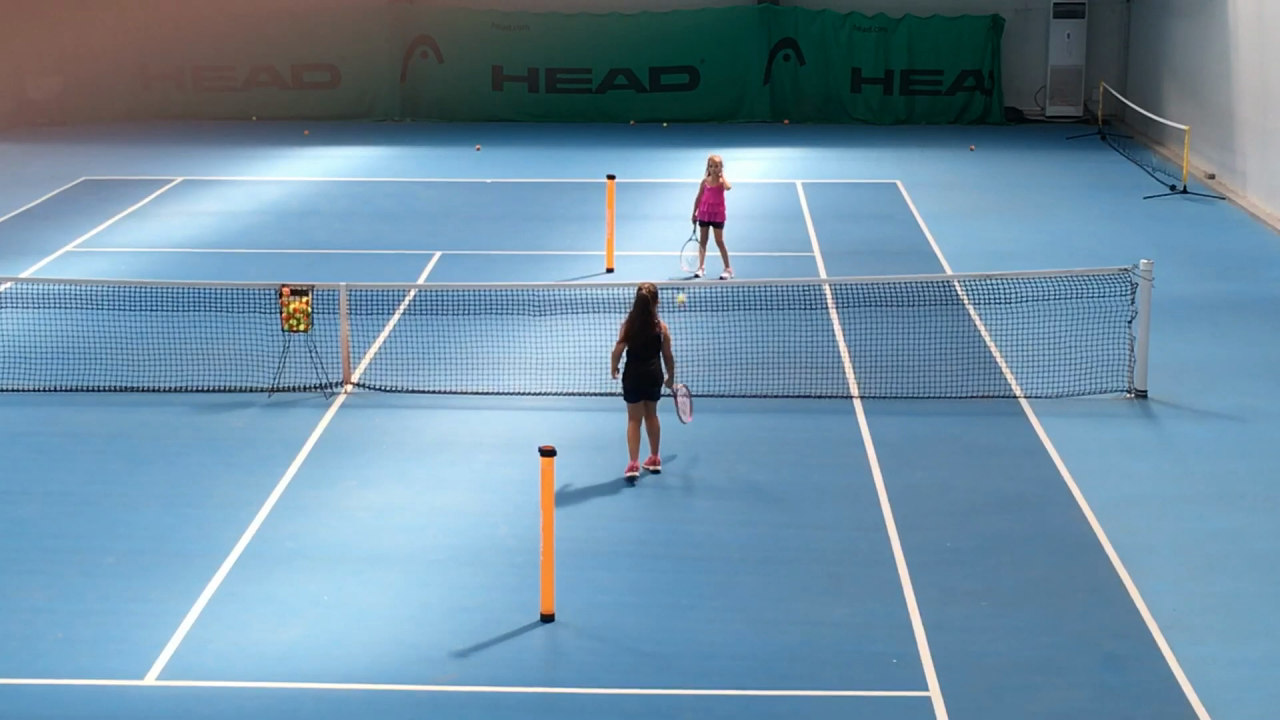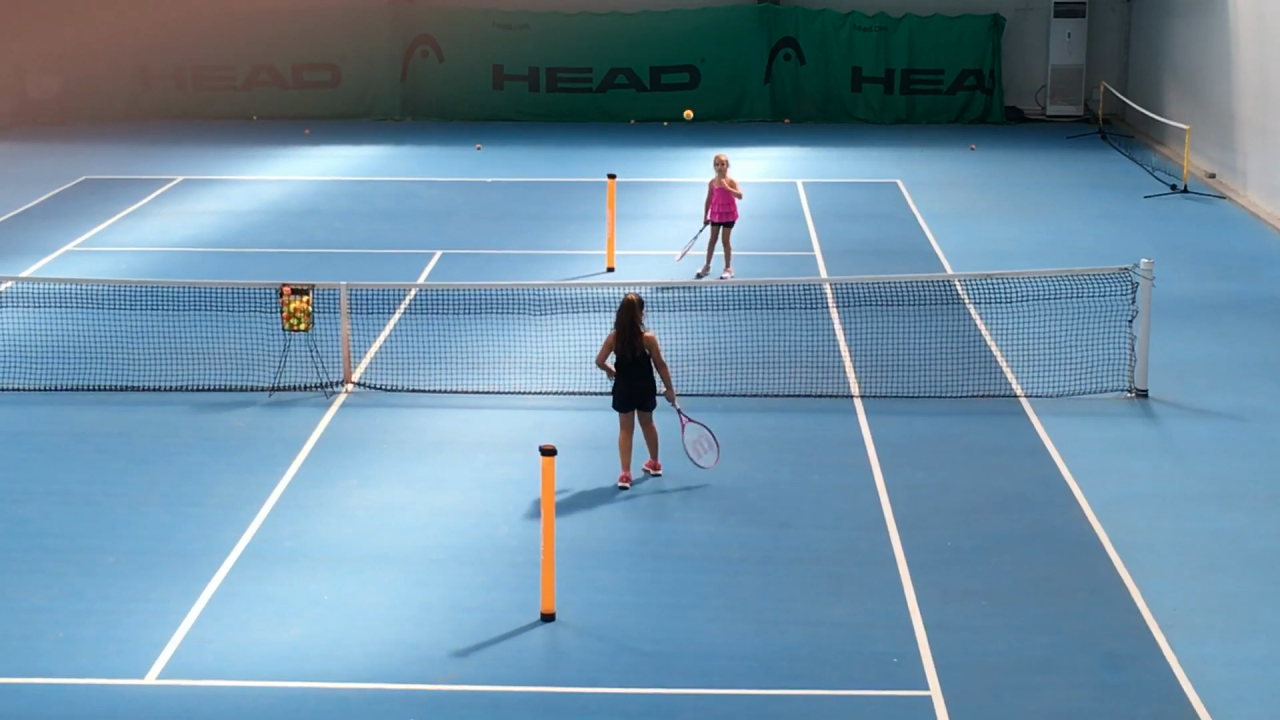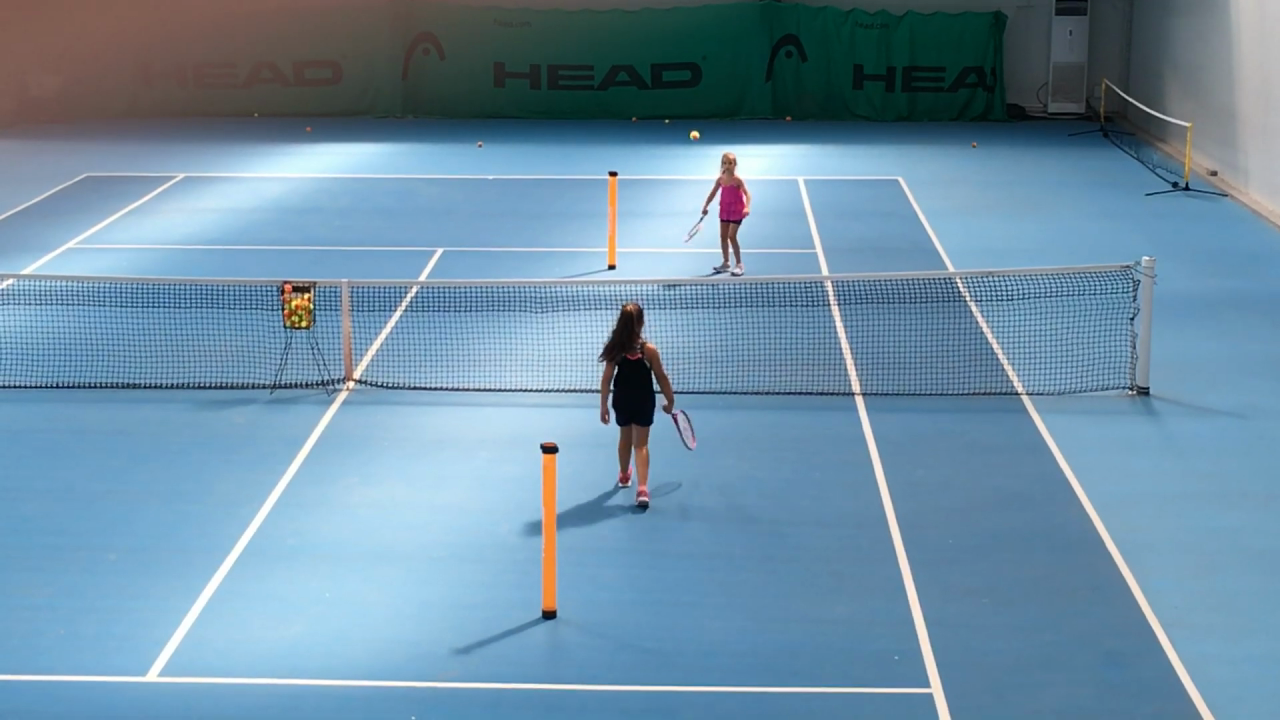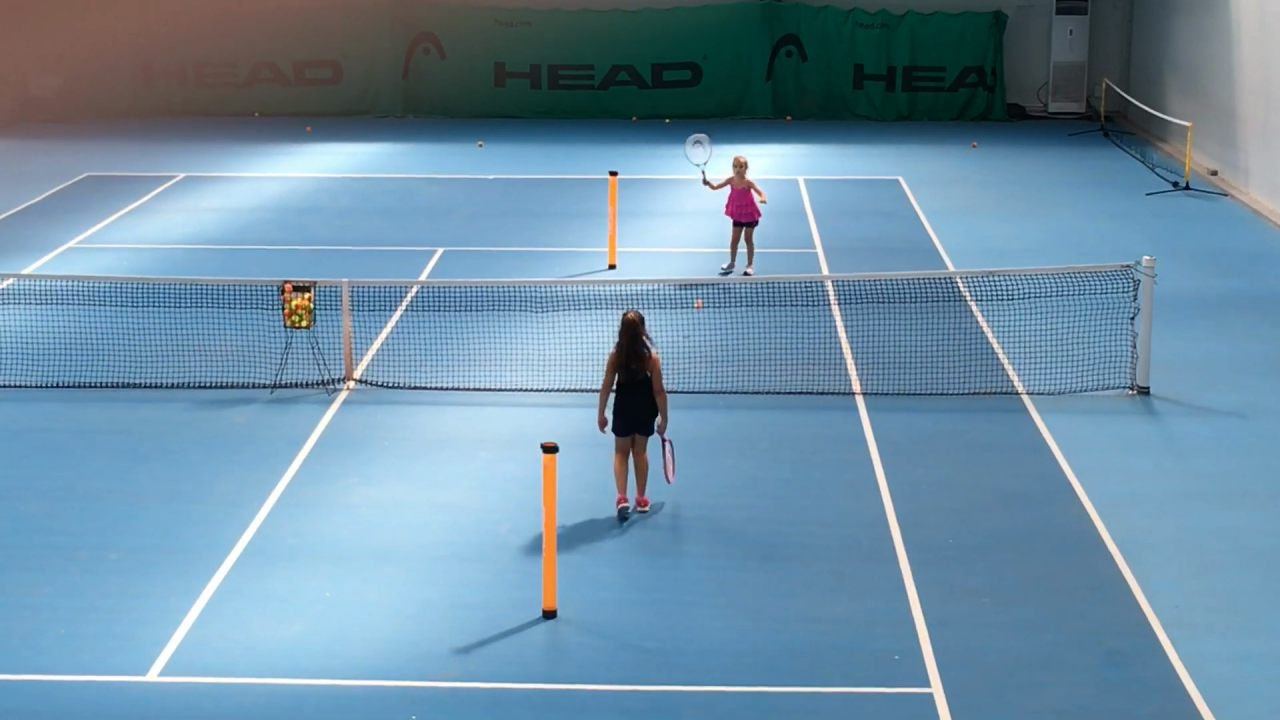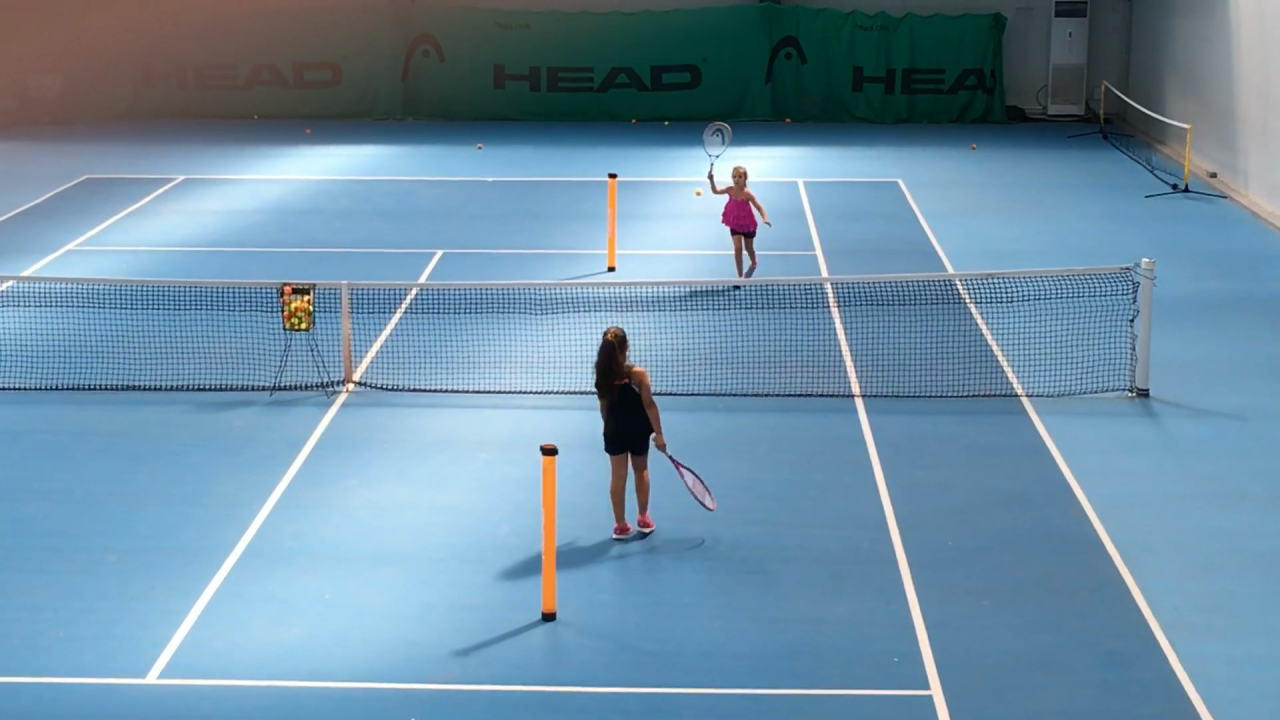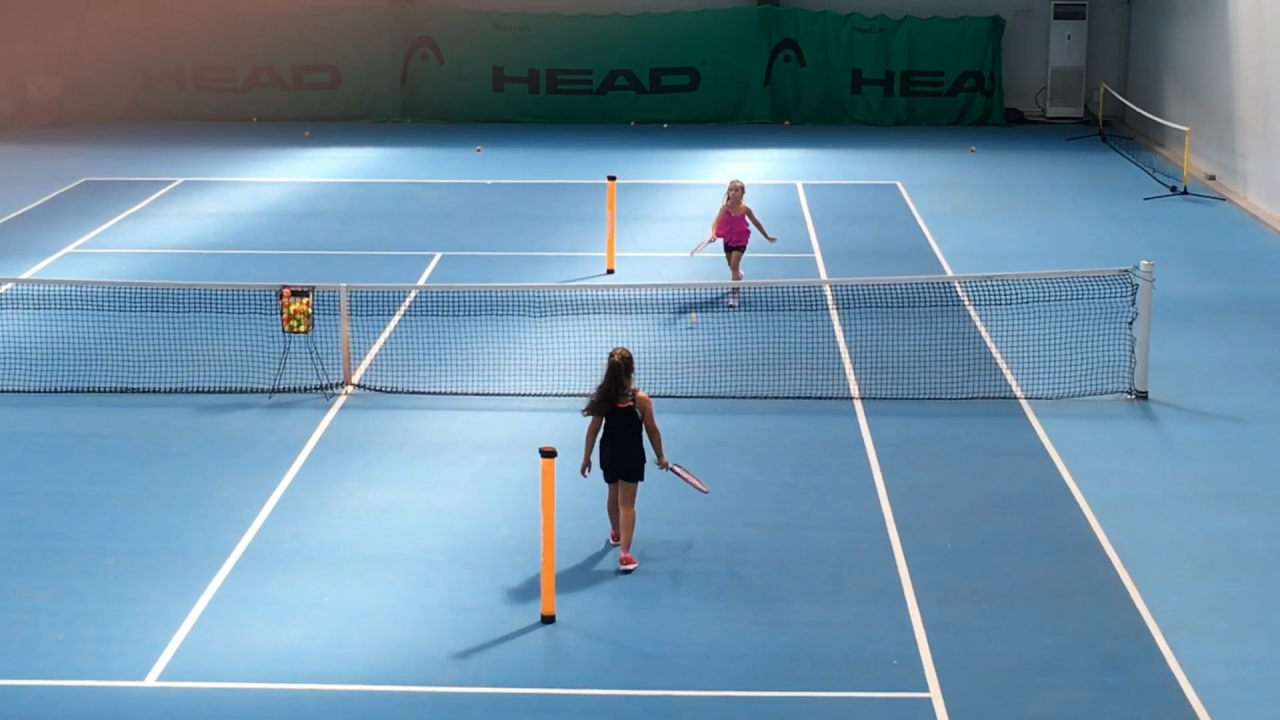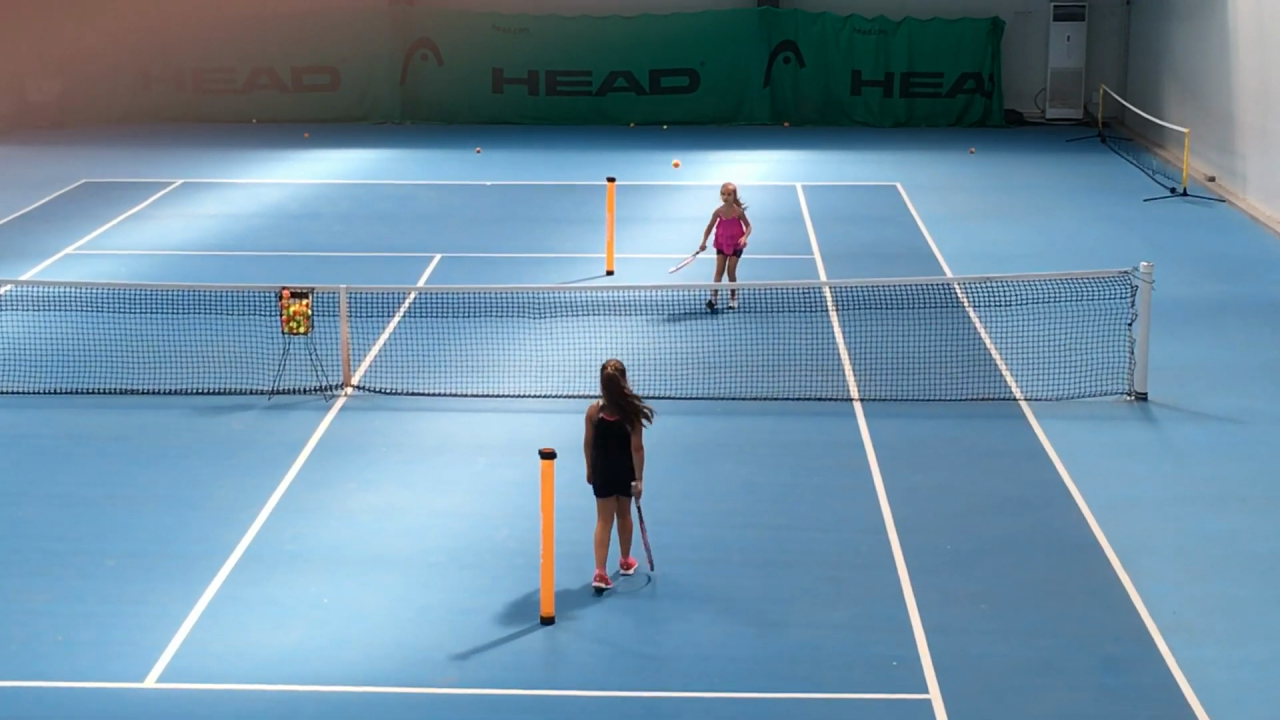
dt=0.4s
person 1, frame 1
left shoulder: (629, 324)
right shoulder: (661, 326)
left elbow: (617, 351)
right elbow: (667, 356)
left wrist: (614, 368)
right wrist: (670, 376)
left hip: (633, 376)
right hip: (653, 376)
left knee: (634, 420)
right knee: (651, 416)
left ankle: (633, 464)
right ankle: (654, 459)
person 1, frame 2
left shoulder: (613, 337)
right shoulder: (648, 338)
left elbow: (599, 361)
right elbow: (660, 365)
left wrist: (610, 370)
right wrist: (669, 388)
left hip: (623, 388)
right hip: (645, 388)
left knee: (626, 429)
right knee: (647, 423)
left ankle: (625, 474)
right ankle: (654, 463)
person 1, frame 3
left shoulder: (615, 348)
right shoulder: (649, 349)
left elbow: (606, 379)
right elbow: (661, 378)
left wrist: (604, 405)
right wrist: (670, 400)
left hip: (622, 401)
right hip: (643, 402)
left knee: (625, 438)
right knee: (640, 444)
left ankle: (624, 475)
right ankle: (642, 488)
person 1, frame 4
left shoulder: (615, 356)
right shoulder: (651, 357)
left elbow: (606, 387)
right elbow: (659, 391)
left wrist: (601, 413)
right wrist: (663, 417)
left hip: (623, 411)
right hip: (645, 412)
left knee: (621, 453)
right knee: (640, 453)
left ankle: (622, 497)
right ankle: (641, 498)
person 1, frame 5
left shoulder: (603, 375)
right shoulder: (638, 374)
left elbow: (604, 406)
right elbow: (649, 405)
right wrist: (658, 433)
left hip: (614, 430)
right hip: (637, 430)
left knee: (618, 476)
right knee: (641, 472)
left ankle: (621, 525)
right ankle: (644, 519)
person 1, frame 6
left shoulder: (604, 397)
right shoulder: (641, 399)
left elbow: (593, 430)
right elbow: (652, 431)
left wrist: (586, 457)
right wrist: (660, 456)
left hip: (608, 454)
right hip: (632, 456)
left knee: (614, 495)
right knee: (627, 503)
left ankle: (616, 533)
right ankle: (625, 555)
person 1, frame 7
left shoulder: (593, 410)
right shoulder: (633, 411)
left elbow: (588, 444)
right elbow: (637, 447)
left wrist: (589, 469)
right wrist: (638, 478)
left hip: (601, 470)
right hip: (624, 470)
left knee: (604, 519)
right knee: (624, 515)
left ankle: (600, 574)
right ankle: (625, 561)
